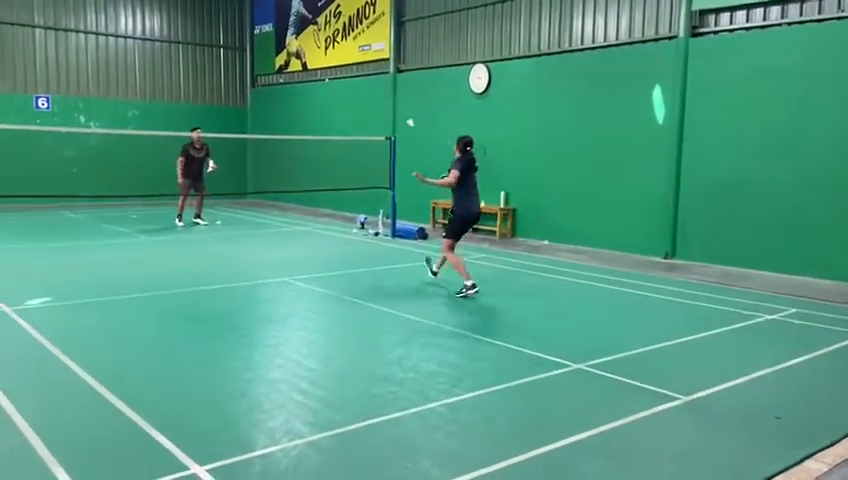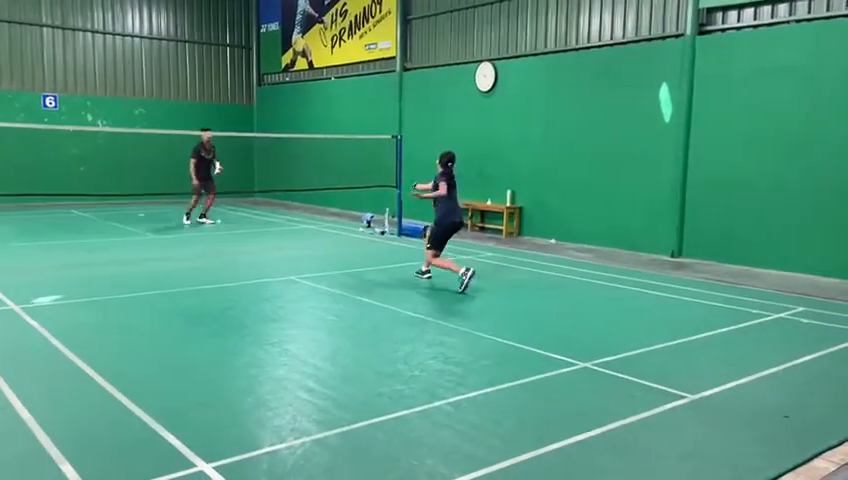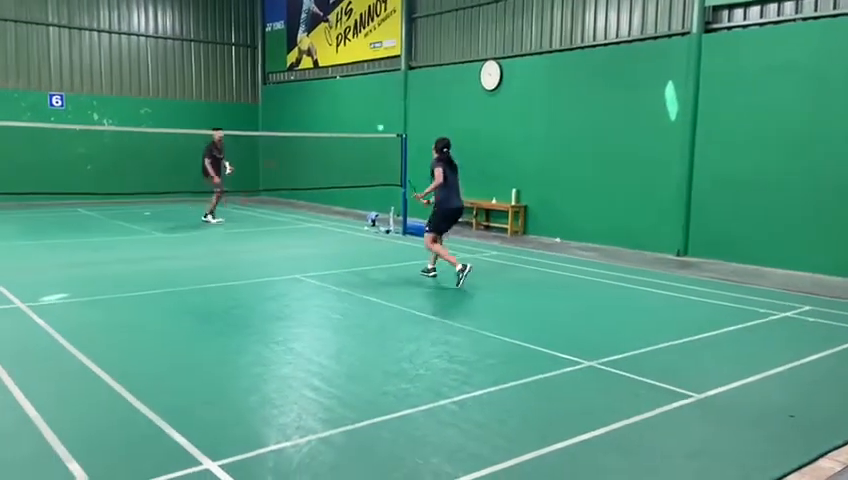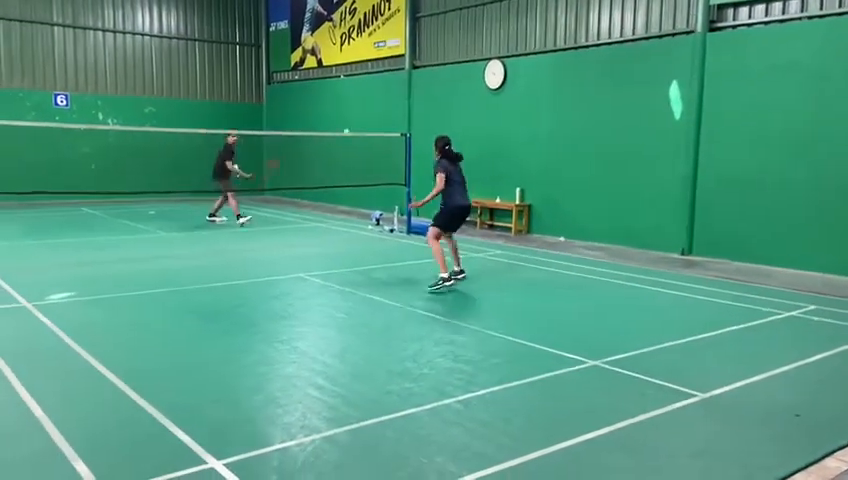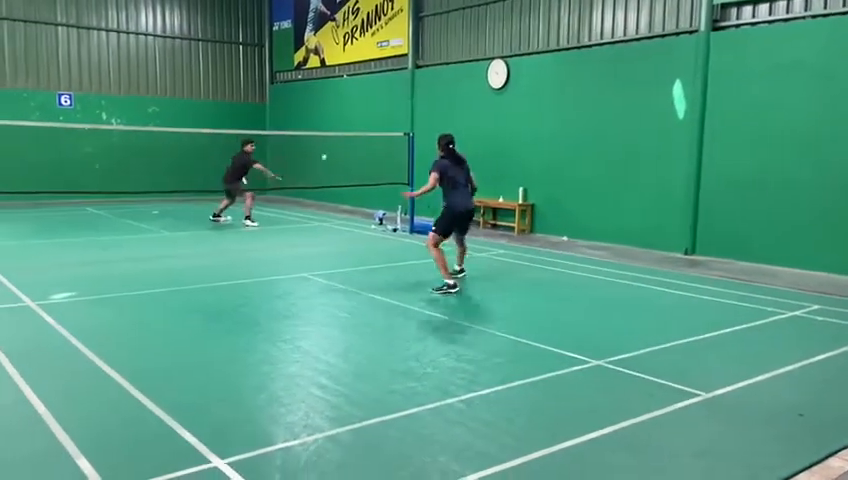
dt=0.2s
person 1, frame 1
left shoulder: (458, 162)
right shoulder: (469, 163)
left elbow: (451, 181)
left wrist: (426, 180)
right wrist: (448, 176)
left hip: (463, 212)
right hip: (473, 211)
left knee: (447, 249)
right knee: (450, 239)
left ankle: (469, 284)
right ankle: (436, 268)
person 1, frame 2
left shoulder: (441, 176)
right shoulder: (448, 177)
left elbow: (442, 192)
right elbow: (430, 187)
left wrist: (423, 196)
right wrist: (416, 187)
left hip: (445, 221)
right hip: (456, 220)
left knee: (432, 258)
right knee: (431, 234)
left ankle: (464, 272)
right ankle: (425, 269)
person 1, frame 3
left shoulder: (437, 162)
right shoulder: (451, 164)
left elbow: (439, 180)
left wrist: (424, 194)
right wrist: (430, 200)
left hip: (445, 207)
right hip: (457, 207)
left knee: (430, 243)
right knee: (436, 235)
left ankle: (460, 267)
right ankle: (431, 268)
person 1, frame 4
left shoulder: (441, 163)
right shoulder: (454, 162)
left elbow: (440, 187)
left wrist: (422, 202)
left hip: (453, 206)
right hip: (465, 206)
left knee: (432, 238)
right knee: (447, 234)
left ankle: (445, 276)
right ankle: (458, 270)
person 1, frame 5
left shoulder: (440, 163)
right shoulder: (462, 162)
left elbow: (430, 185)
right elbow: (474, 187)
left wrist: (414, 194)
left hip: (453, 210)
right hip: (468, 209)
left knee: (432, 244)
right knee: (459, 239)
left ankle: (449, 282)
right ankle: (459, 268)
